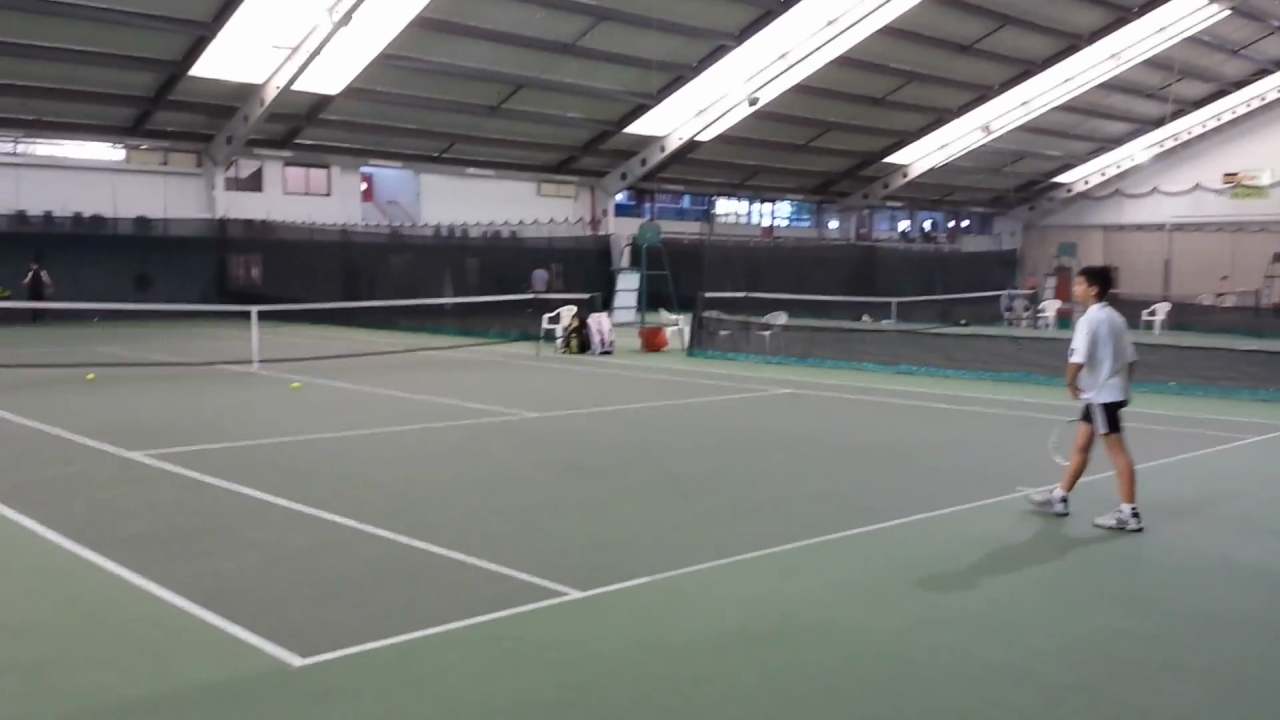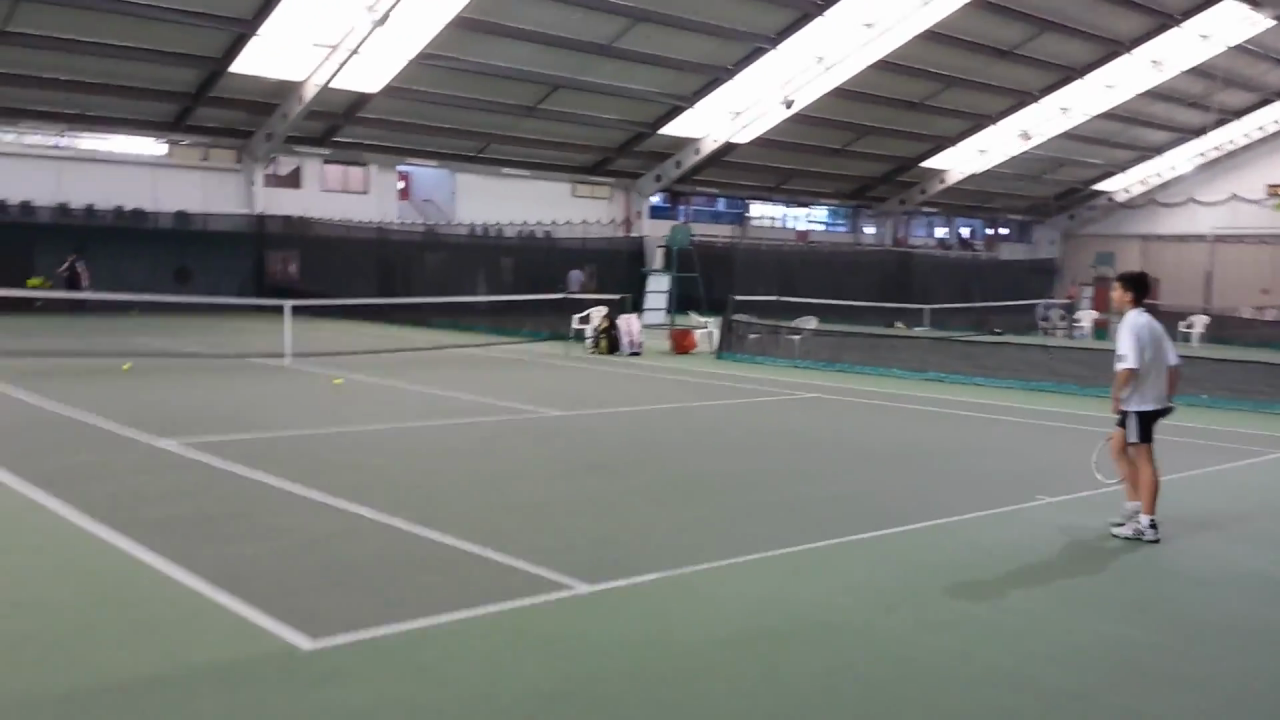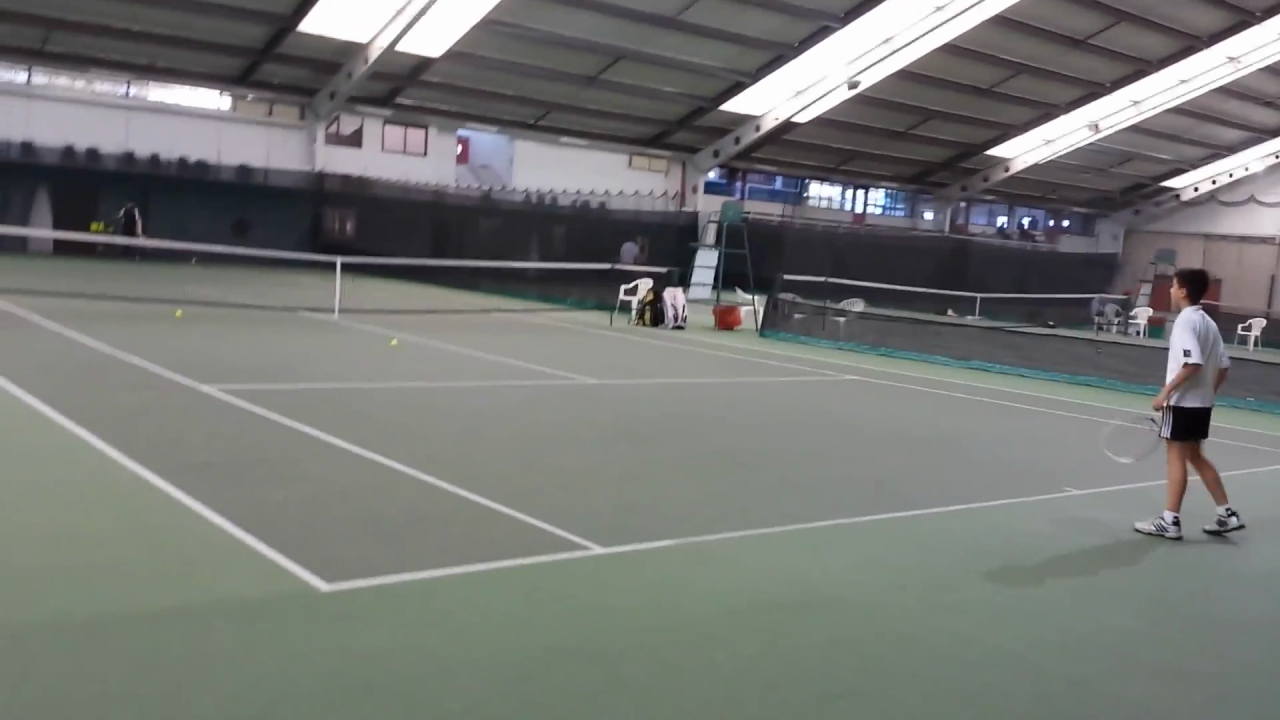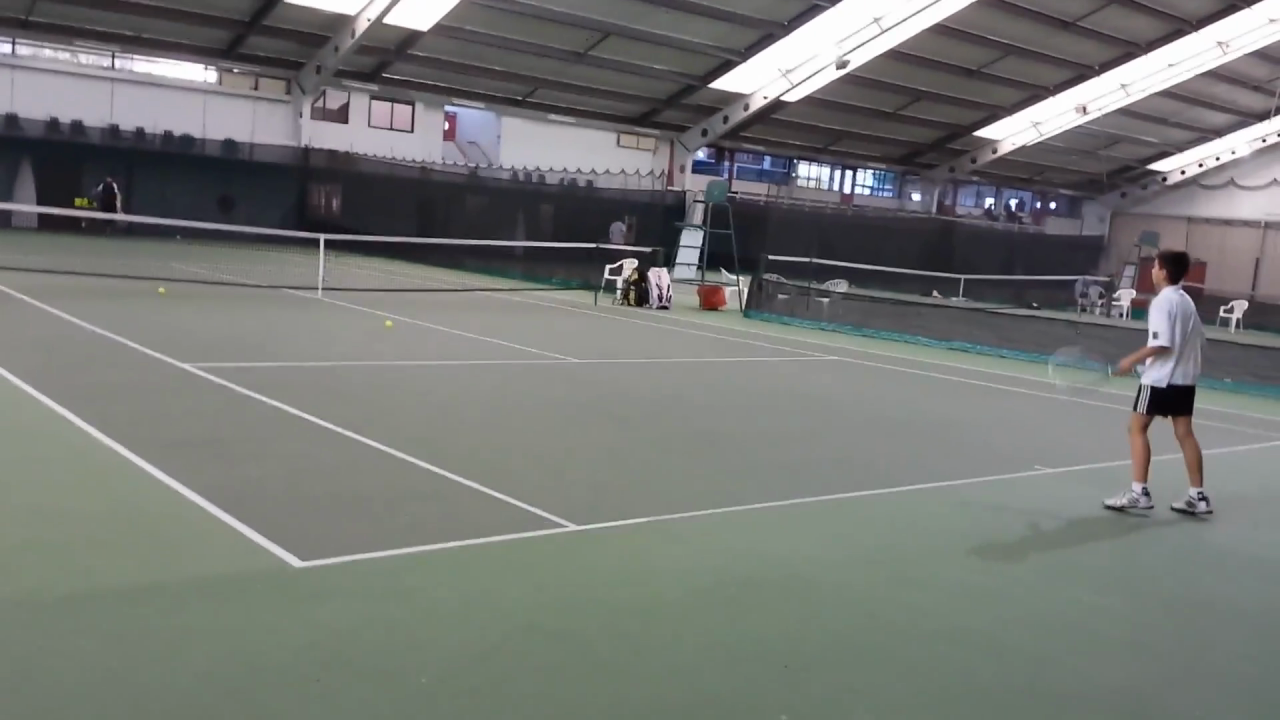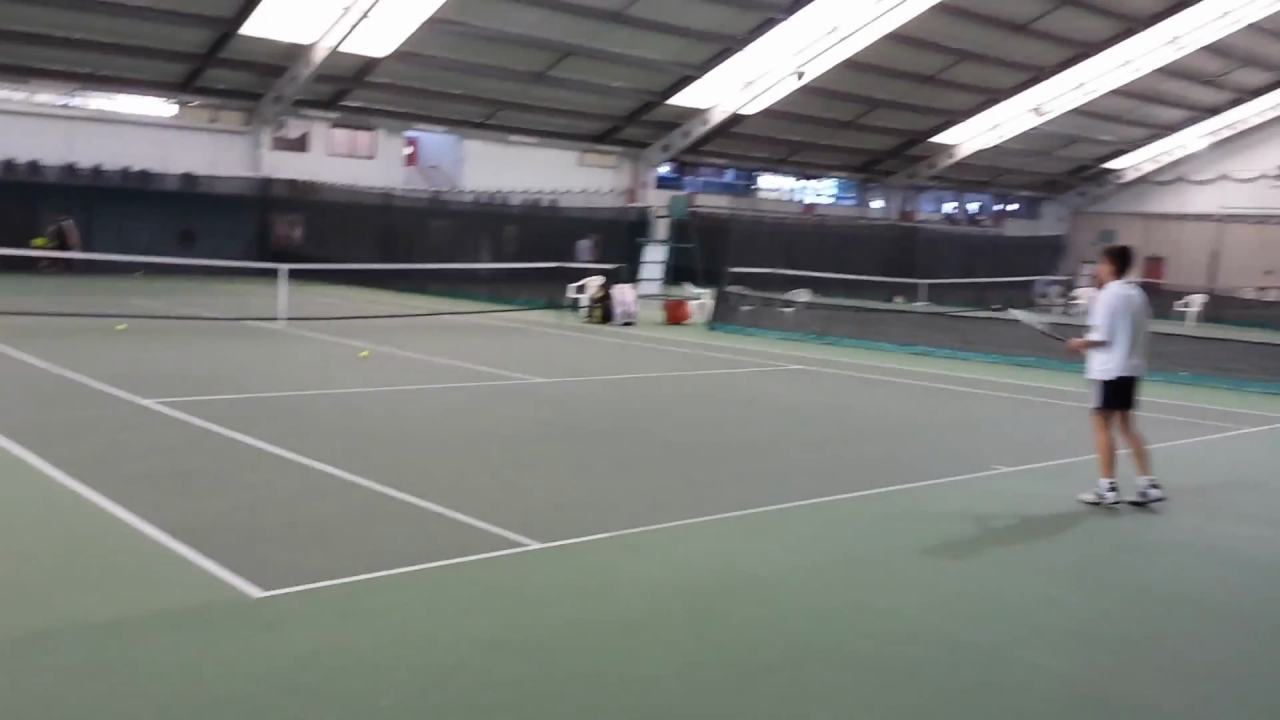
dt=0.2s
person 1, frame 1
left shoulder: (1089, 320)
right shoulder: (1117, 318)
left elbow: (1077, 361)
right elbow: (1130, 360)
left wrist: (1072, 383)
right wrist: (1121, 387)
left hip: (1100, 394)
right hip: (1112, 392)
left knee: (1116, 450)
right knee: (1081, 444)
left ankle: (1129, 513)
right ankle: (1059, 497)
person 1, frame 2
left shoulder: (1129, 325)
right shoulder: (1153, 324)
left elbow: (1128, 367)
right elbow: (1172, 364)
left wrist: (1115, 395)
right wrist: (1167, 397)
left hip: (1137, 402)
right hip: (1153, 401)
left knee: (1142, 459)
right knee: (1119, 447)
left ankle: (1146, 523)
right ankle: (1135, 507)
person 1, frame 3
left shoulder: (1186, 321)
right shoulder: (1208, 322)
left elbow: (1193, 364)
right elbow: (1223, 366)
left wrist: (1165, 391)
left hip: (1183, 400)
right hip: (1202, 401)
left knee: (1176, 457)
right knee: (1195, 457)
left ankle: (1170, 520)
right ankle: (1227, 514)
person 1, frame 4
left shoulder: (1162, 301)
right shoulder: (1187, 301)
left elbow: (1161, 344)
right elbow: (1193, 342)
left wrist: (1132, 360)
left hip: (1161, 378)
right hip: (1186, 378)
left knee: (1137, 428)
right knee: (1185, 434)
left ankle: (1139, 491)
right ankle: (1198, 496)
person 1, frame 5
left shoulder: (1105, 296)
right shoulder: (1137, 296)
left elbow: (1098, 338)
right elbow: (1138, 334)
left wrist: (1079, 344)
left hip: (1108, 371)
right hip: (1131, 369)
left knee: (1101, 426)
right knee: (1126, 426)
left ankle: (1107, 487)
right ankle: (1149, 484)
